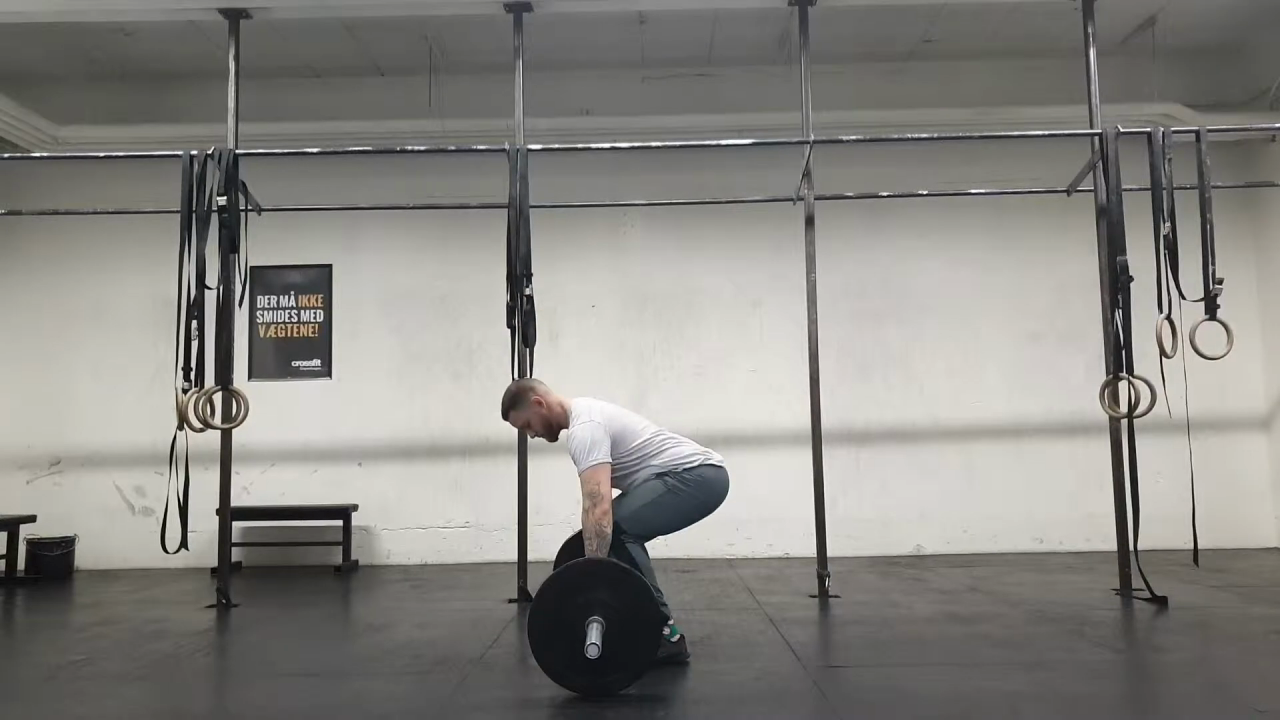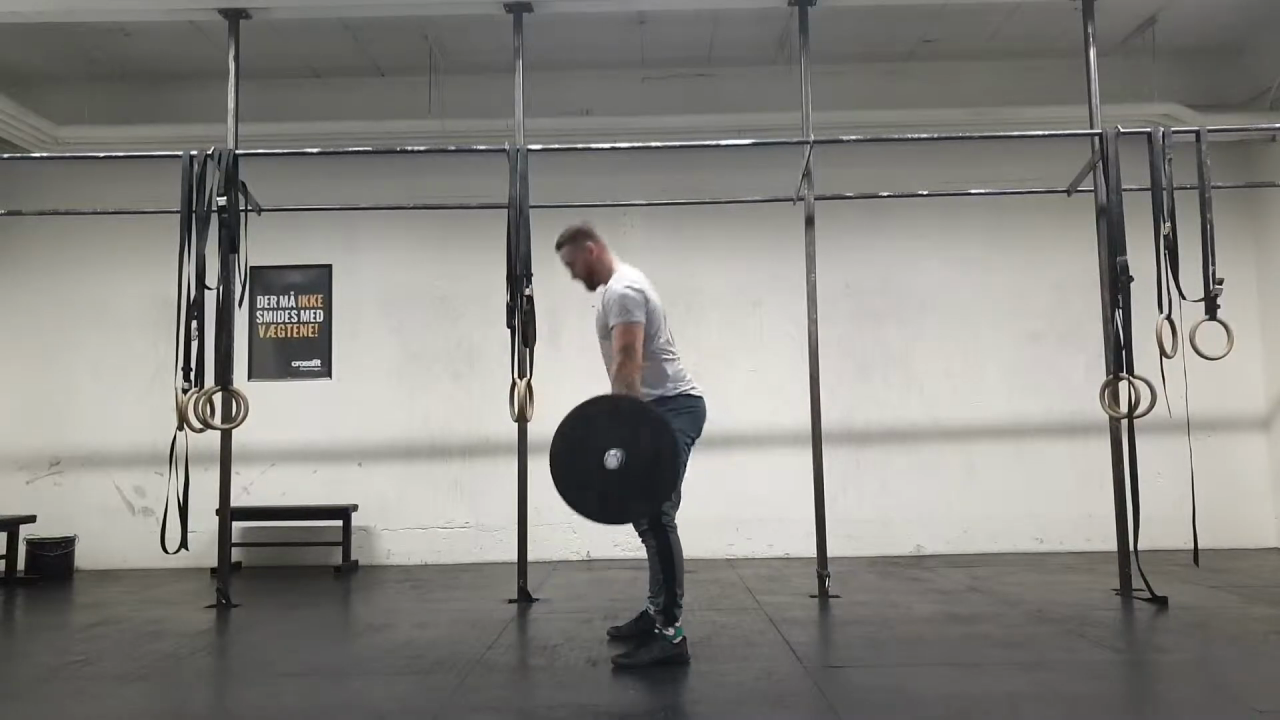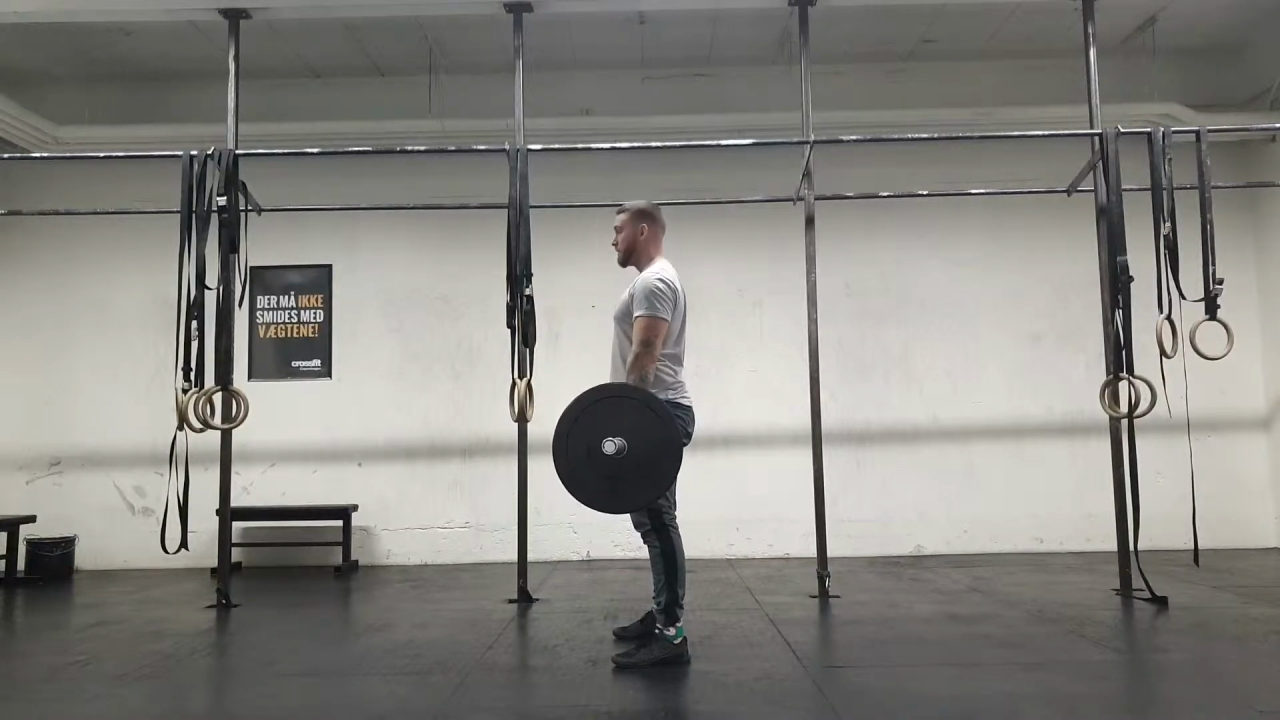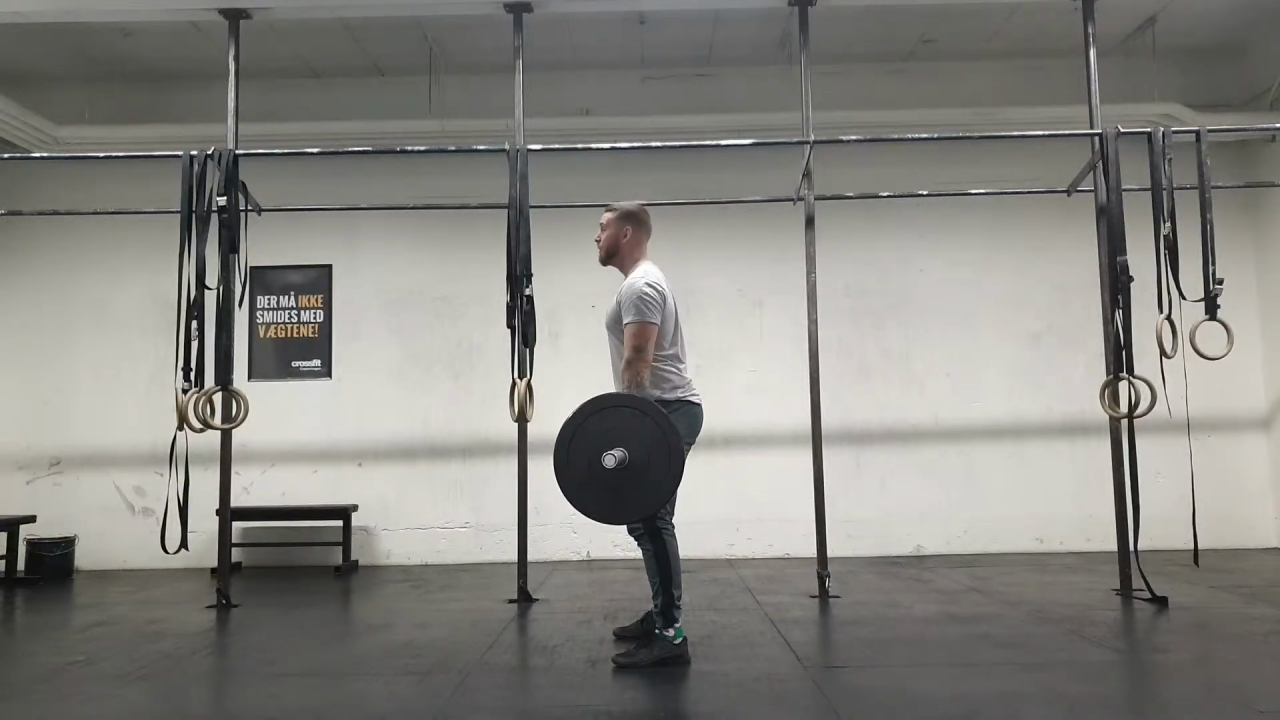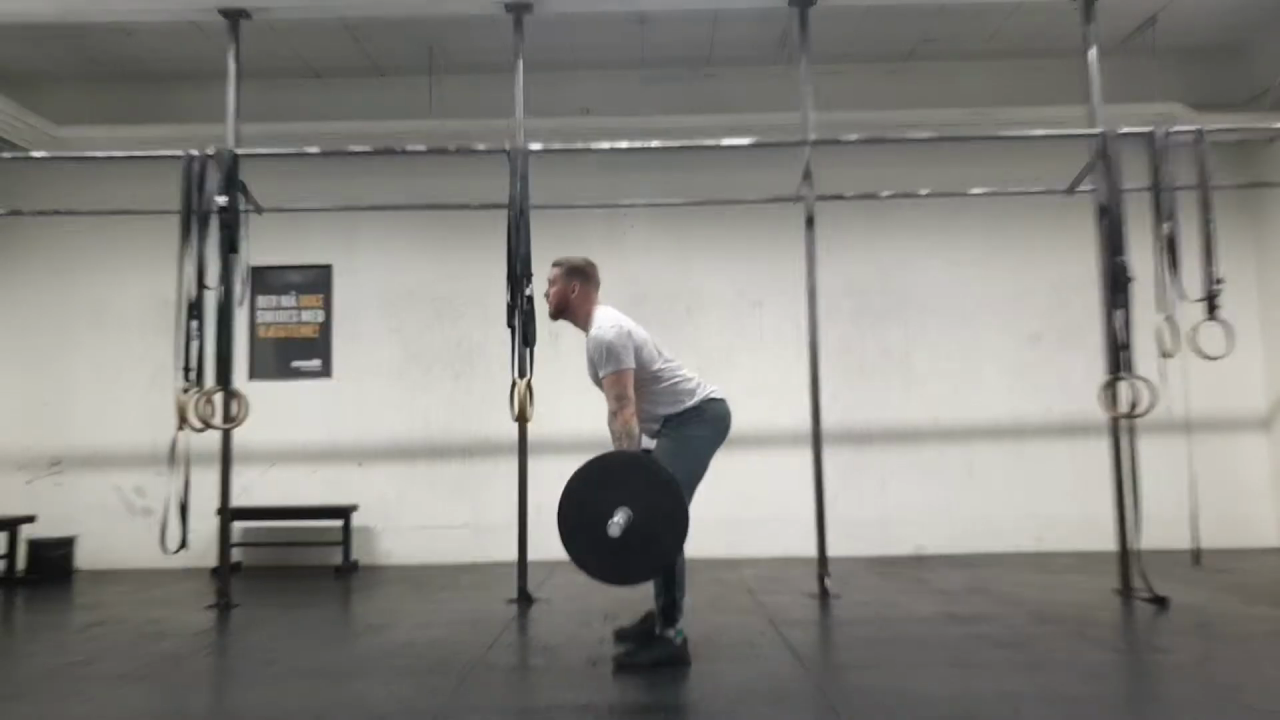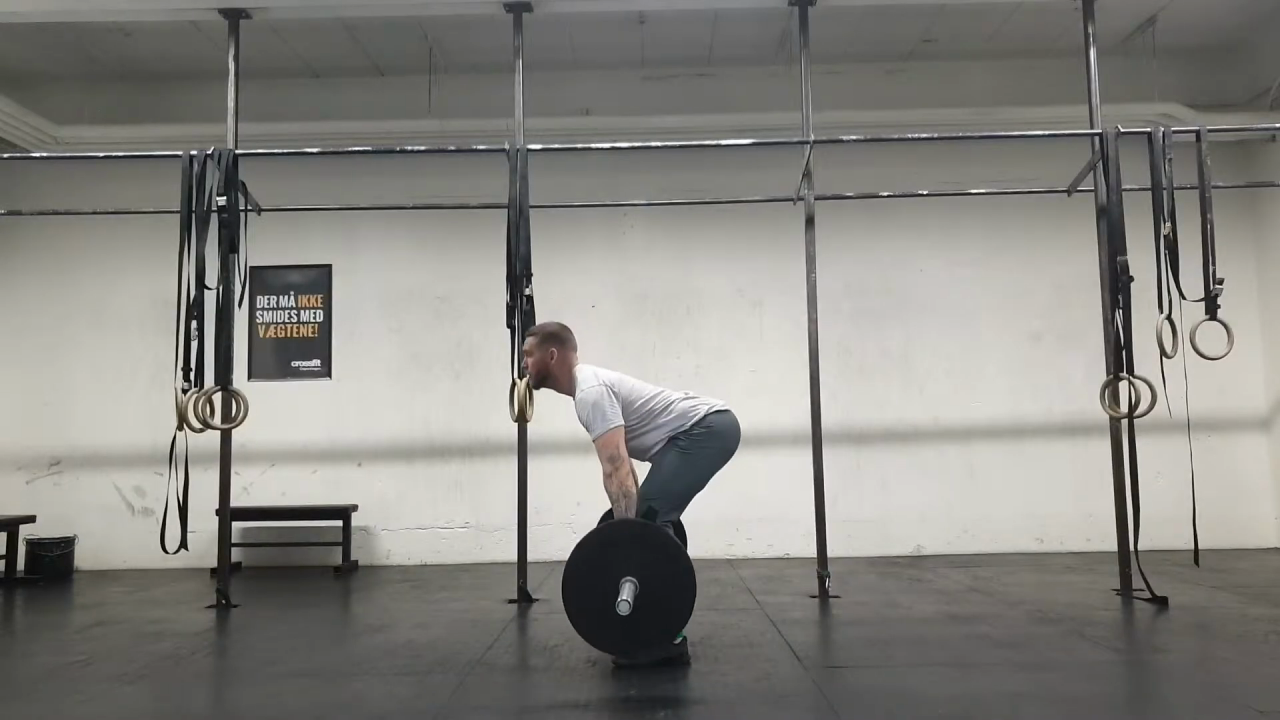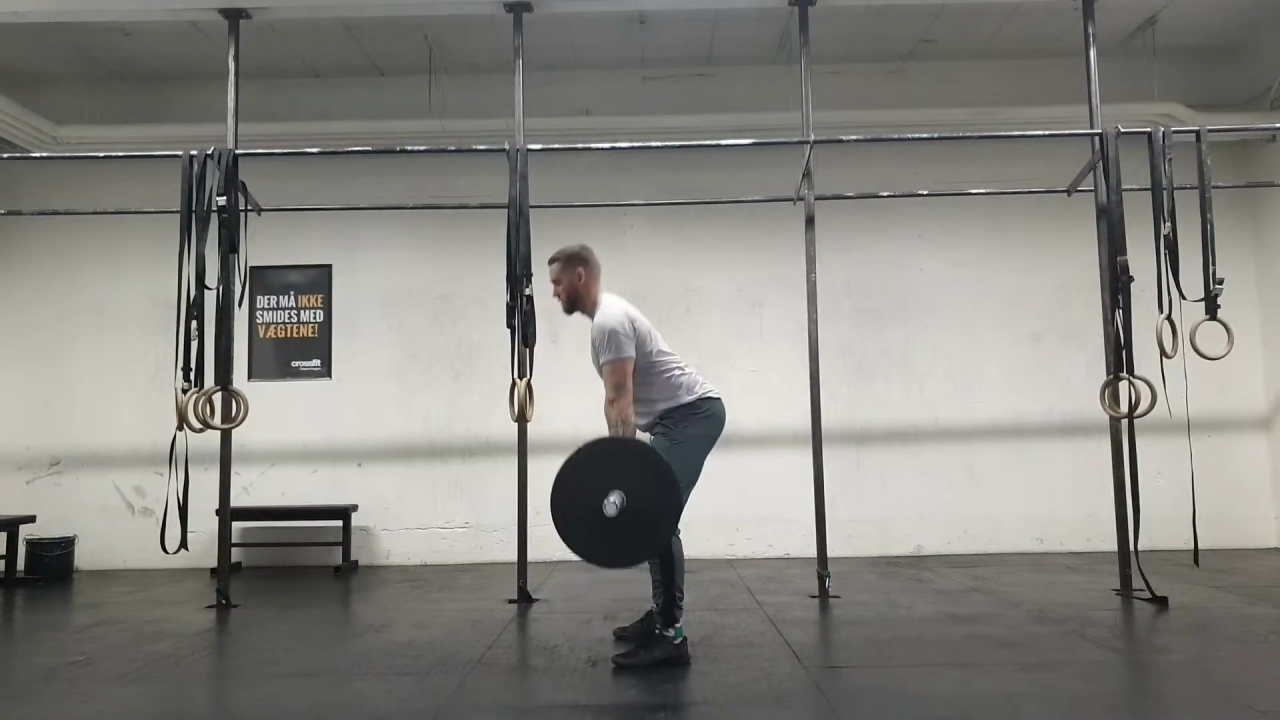
dt=0.7s
person 1, frame 1
left shoulder: (584, 429)
right shoulder: (584, 413)
left elbow: (597, 509)
right elbow: (600, 507)
left hip: (698, 477)
right hip: (701, 473)
left knee: (616, 531)
right knee: (619, 529)
left ankle: (663, 633)
person 1, frame 2
left shoulder: (621, 289)
right shoulder: (621, 286)
left elbow: (629, 363)
left hip: (670, 408)
right hip: (666, 406)
left knee: (654, 515)
right knee: (649, 514)
left ankle: (669, 633)
right ankle: (659, 612)
person 1, frame 3
left shoulder: (653, 281)
right shoulder: (653, 281)
left elbow: (644, 356)
left knee: (656, 520)
right knee: (652, 519)
left ankle: (670, 634)
right ankle: (662, 615)
person 1, frame 4
left shoulder: (639, 286)
right shoulder: (642, 282)
left elbow: (637, 362)
left hip: (665, 413)
right hip: (664, 412)
left knee: (649, 519)
right knee: (648, 518)
left ankle: (670, 635)
right ankle: (662, 615)
person 1, frame 5
left shoulder: (605, 334)
right shoulder: (603, 327)
left elbow: (623, 410)
right elbow: (626, 408)
left hip: (696, 416)
right hip: (692, 416)
left ankle: (670, 636)
right ankle: (664, 615)
person 1, frame 6
left shoulder: (590, 392)
right shoulder: (590, 383)
left elbow: (616, 470)
right elbow: (622, 466)
right wrist: (631, 522)
left hip: (705, 429)
right hip: (710, 427)
left knee: (649, 520)
right knee: (650, 518)
person 1, frame 7
left shoulder: (609, 321)
right shoulder: (611, 315)
left elbow: (620, 401)
right elbow: (623, 396)
left hip: (691, 413)
right hip: (683, 413)
left ankle: (670, 635)
right ankle: (661, 615)
